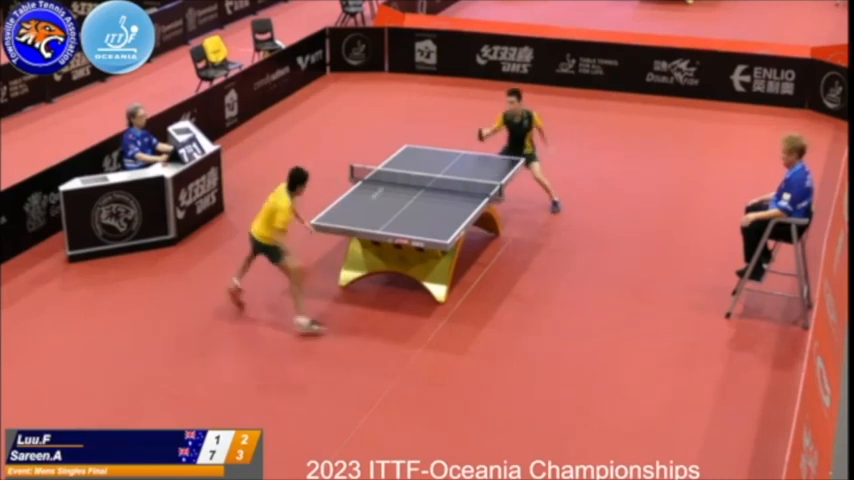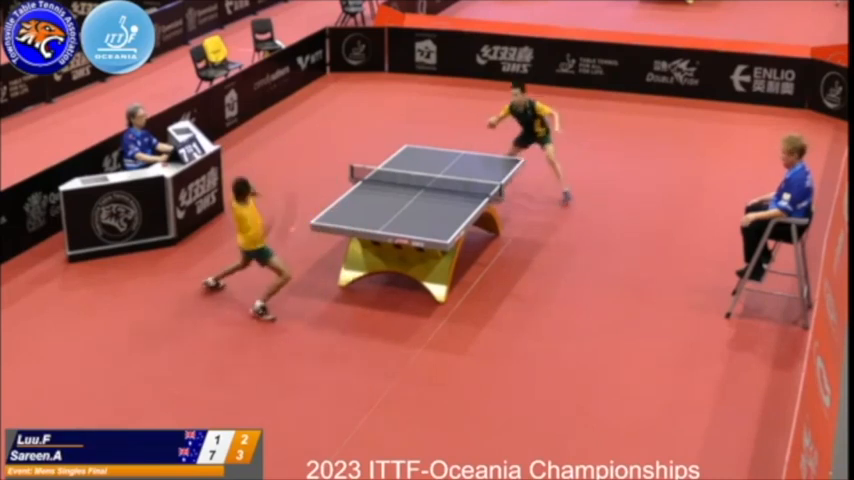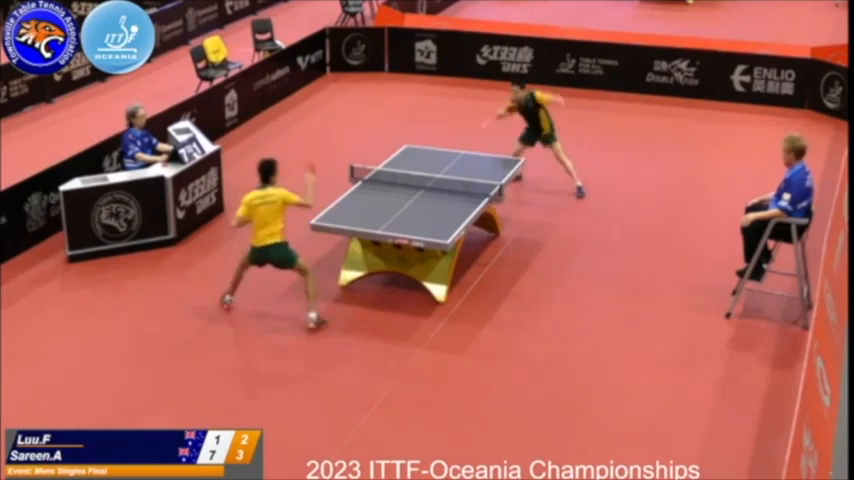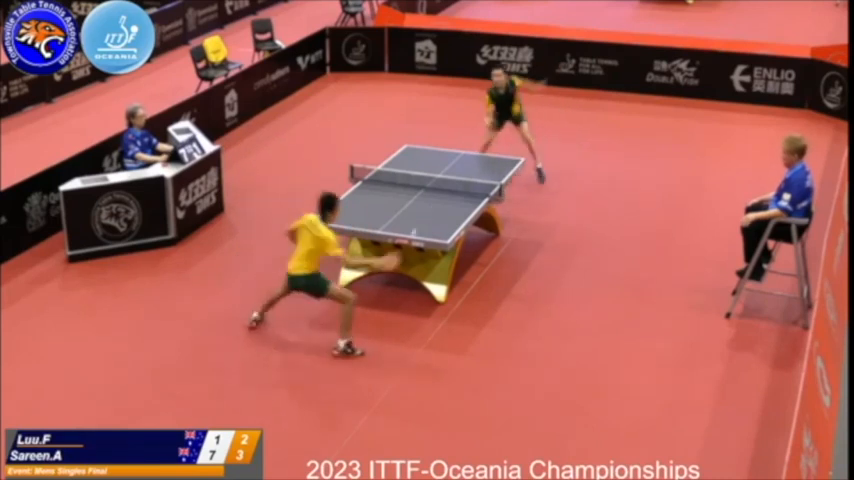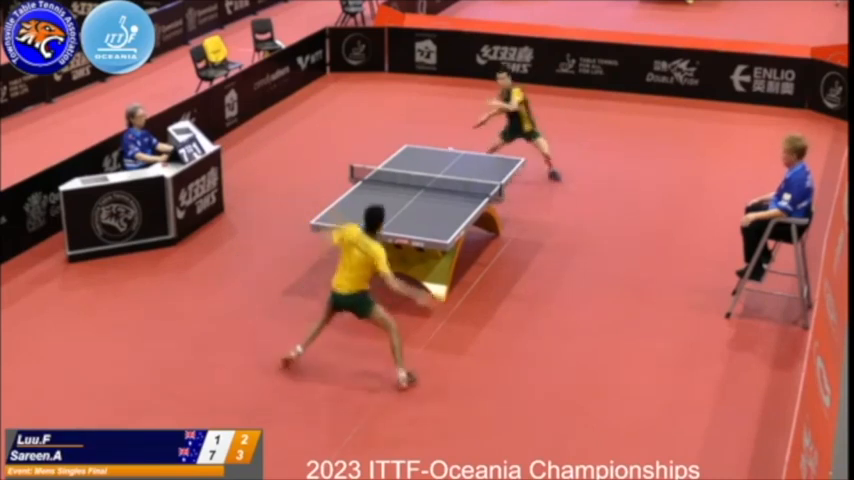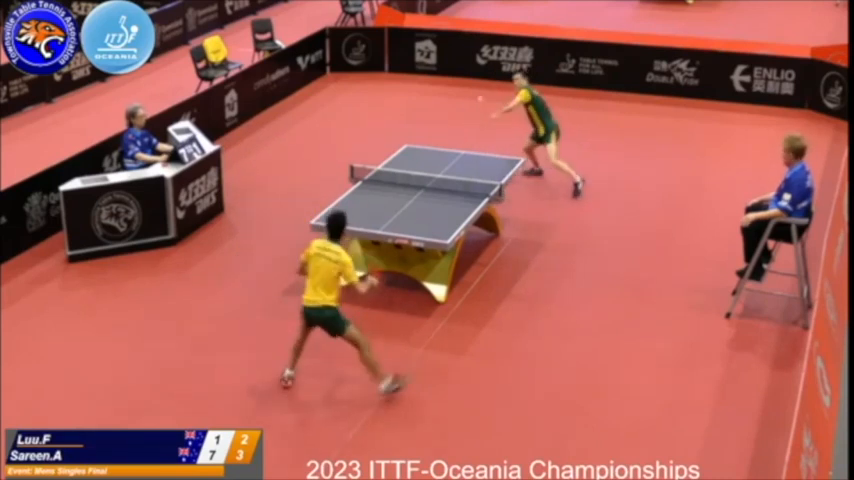
dt=0.4s
person 1, frame 1
left shoulder: (282, 188)
right shoulder: (283, 205)
right elbow: (276, 237)
left wrist: (303, 221)
right wrist: (291, 258)
left hip: (256, 234)
right hip: (267, 241)
left knee: (251, 255)
right knee: (296, 276)
left ankle: (237, 285)
right ankle: (302, 321)
person 1, frame 2
left shoulder: (238, 201)
right shoulder: (242, 213)
left hip: (246, 242)
right hip: (253, 247)
left knee: (244, 263)
right knee: (285, 275)
left ankle: (213, 281)
right ankle: (260, 306)
person 1, frame 3
left shoulder: (249, 198)
right shoulder: (281, 194)
left elbow: (236, 223)
right elbow: (309, 204)
right wrist: (310, 183)
left hip: (259, 248)
right hip: (278, 247)
left knee: (242, 265)
right knee: (307, 273)
left ankle: (228, 298)
right ankle: (312, 316)
person 1, frame 4
left shoulder: (308, 219)
right shoulder: (326, 236)
left elbow: (290, 233)
right elbow: (349, 261)
right wrist: (377, 262)
left hip: (293, 273)
right hip: (308, 276)
left knee: (284, 291)
right knee: (350, 299)
left ankle: (257, 316)
right ankle: (342, 344)
person 1, frame 5
left shoulder: (350, 232)
right shoulder: (376, 251)
left elbow: (332, 239)
right elbow: (392, 283)
right wrist: (417, 295)
left hip: (338, 292)
right hip: (356, 296)
left knee: (324, 321)
right knee: (392, 327)
left ankle: (296, 352)
right ankle: (402, 374)
person 1, frame 6
left shoulder: (314, 246)
right shoulder: (343, 258)
left elbow: (302, 270)
right elbow: (361, 289)
right wrist: (370, 281)
left hip: (308, 307)
right hip: (327, 310)
left knee: (303, 335)
right knee: (362, 344)
left ankle: (289, 374)
right ankle: (384, 383)
person 2, frame 1
left shoulder: (797, 178)
right shoulder: (798, 170)
left elbow: (784, 211)
right elbow: (781, 194)
left wrist: (755, 216)
right wrist: (760, 199)
right hip: (791, 214)
left knee: (749, 226)
right knee: (751, 209)
left ankle: (757, 268)
right ankle: (764, 257)
person 2, frame 2
left shoulder: (797, 178)
right shoulder: (798, 170)
left elbow: (784, 211)
right elbow: (781, 194)
left wrist: (755, 216)
right wrist: (760, 199)
right hip: (790, 214)
left knee: (749, 226)
right knee: (751, 209)
left ankle: (756, 268)
right ankle: (764, 257)
person 2, frame 3
left shoulder: (797, 178)
right shoulder: (799, 170)
left elbow: (784, 211)
right elbow: (781, 194)
left wrist: (755, 216)
right wrist: (760, 199)
right hip: (792, 214)
left knee: (750, 226)
right knee: (751, 209)
left ankle: (757, 267)
right ankle: (764, 257)
person 2, frame 4
left shoulder: (797, 178)
right shoulder: (798, 170)
left elbow: (784, 211)
right elbow: (781, 194)
left wrist: (755, 216)
right wrist: (760, 199)
right hip: (792, 214)
left knee: (750, 226)
right knee: (751, 209)
left ankle: (756, 267)
right ankle: (764, 257)
person 2, frame 5
left shoulder: (798, 178)
right shoulder: (798, 170)
left elbow: (784, 211)
right elbow: (781, 194)
left wrist: (755, 216)
right wrist: (760, 199)
right hip: (791, 214)
left knee: (750, 226)
right knee: (751, 209)
left ankle: (756, 267)
right ankle: (764, 256)
person 2, frame 6
left shoulder: (797, 178)
right shoulder: (798, 170)
left elbow: (784, 211)
right elbow: (781, 194)
left wrist: (755, 216)
right wrist: (760, 199)
right hip: (792, 214)
left knee: (750, 226)
right knee: (751, 209)
left ankle: (756, 268)
right ankle: (764, 257)
person 3, frame 1
left shoulder: (531, 116)
right shoulder: (505, 116)
left elbow: (540, 129)
right elbow: (494, 129)
right wrist: (485, 133)
left hip: (527, 151)
right hip: (510, 149)
left knee: (538, 176)
left ankle: (554, 200)
person 3, frame 2
left shoulder: (535, 105)
right shoulder: (511, 107)
left elbow: (554, 113)
right elbow: (499, 117)
left wrist: (556, 127)
right wrist: (493, 121)
left hip: (542, 133)
right hip: (527, 133)
left knee: (551, 158)
right knee: (509, 155)
left ankle: (565, 190)
person 3, frame 3
left shoulder: (535, 96)
right shoulder: (514, 102)
left elbow: (554, 98)
right elbow: (501, 115)
left wrist: (559, 100)
right wrist: (502, 113)
left hip: (546, 130)
right hip: (532, 130)
left knee: (560, 157)
right knee: (516, 153)
left ankle: (578, 185)
person 3, frame 4
left shoulder: (512, 82)
right shoulder: (491, 92)
left elbow: (523, 82)
right elbow: (488, 112)
left wrist: (535, 85)
right wrist: (488, 122)
left hip: (515, 112)
right hip: (499, 115)
left knee: (527, 139)
right knee: (488, 141)
left ankle: (538, 167)
person 3, frame 5
left shoulder: (515, 91)
right shoulder: (503, 94)
left elbow: (512, 107)
left wrist: (499, 104)
right wrist: (487, 116)
left hip: (528, 128)
right hip: (513, 127)
left knee: (545, 152)
right knee: (493, 148)
left ankle: (551, 170)
person 3, frame 6
left shoulder: (525, 92)
right shoulder: (531, 92)
left elbow: (512, 106)
left wrist: (499, 113)
left hip: (549, 129)
right hip: (542, 129)
left knee: (553, 161)
right knee: (527, 149)
left ankle: (577, 180)
right ankle: (537, 168)
